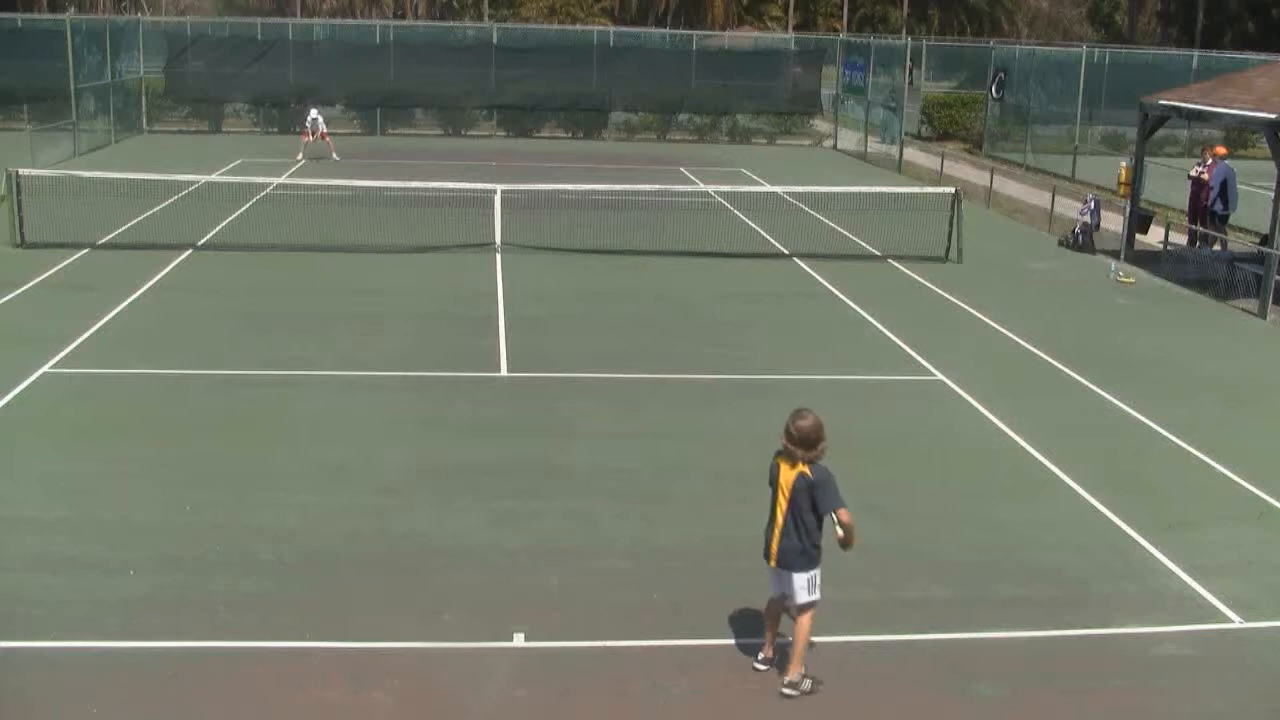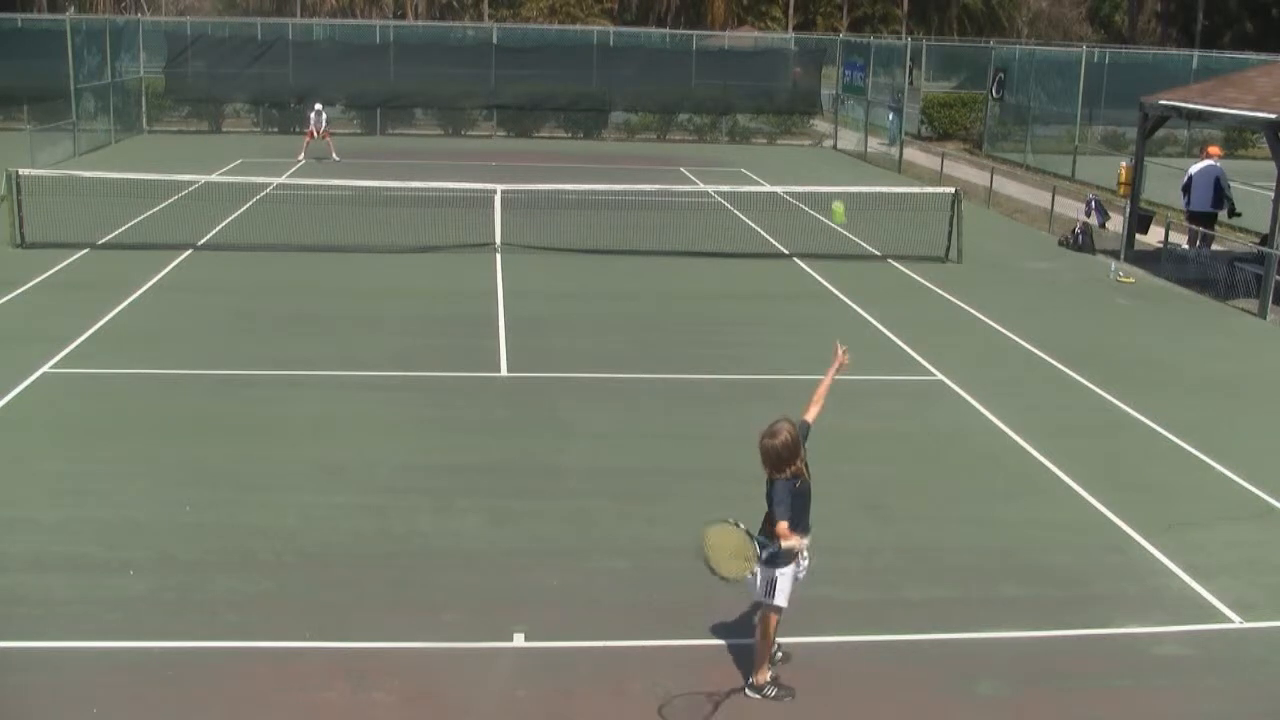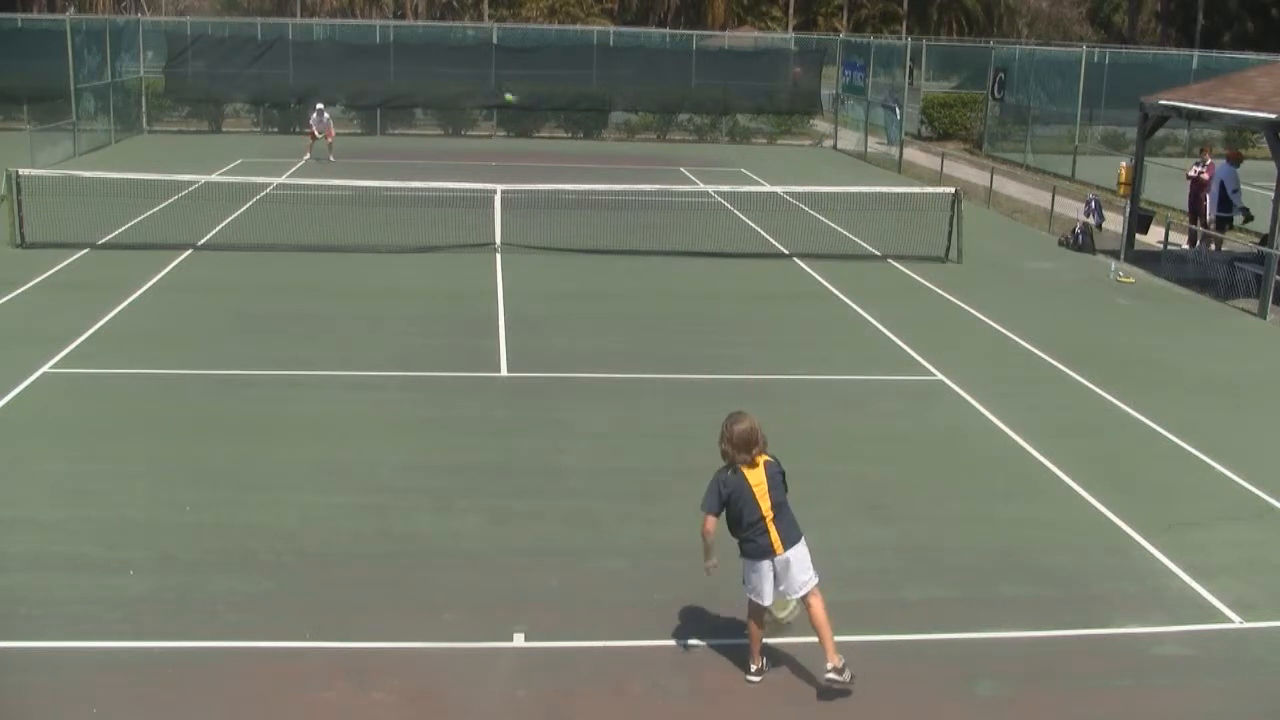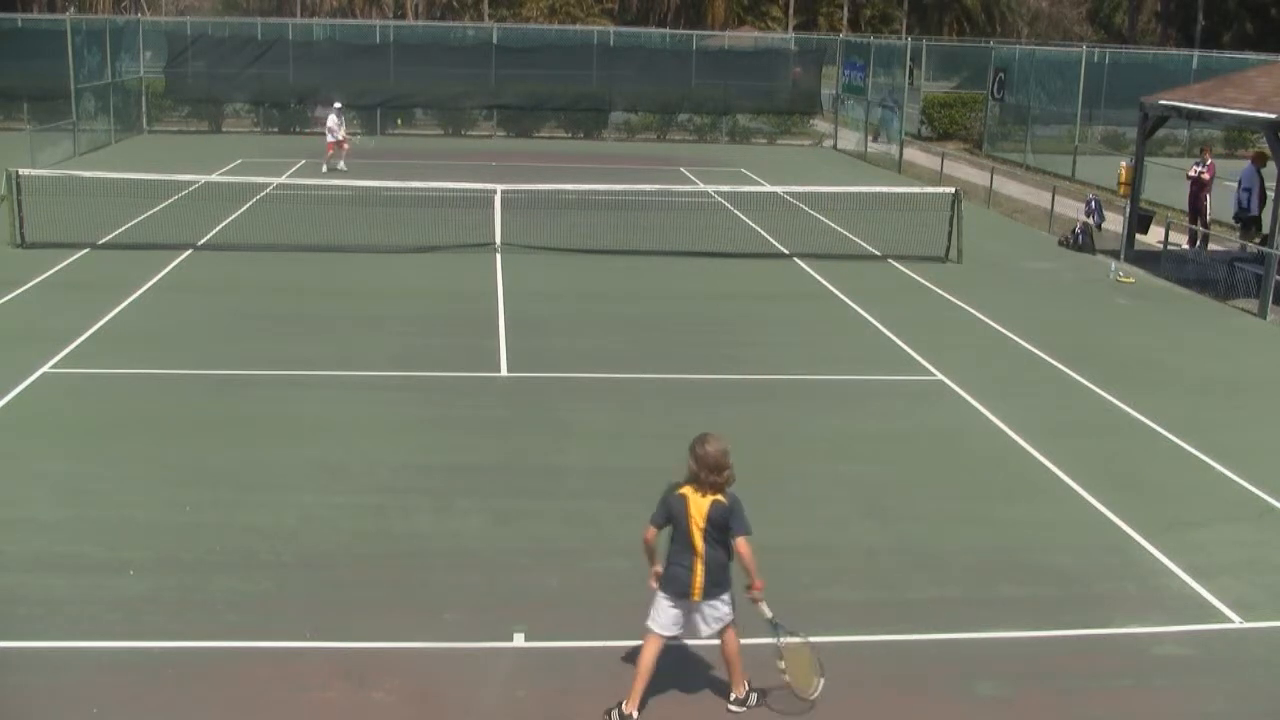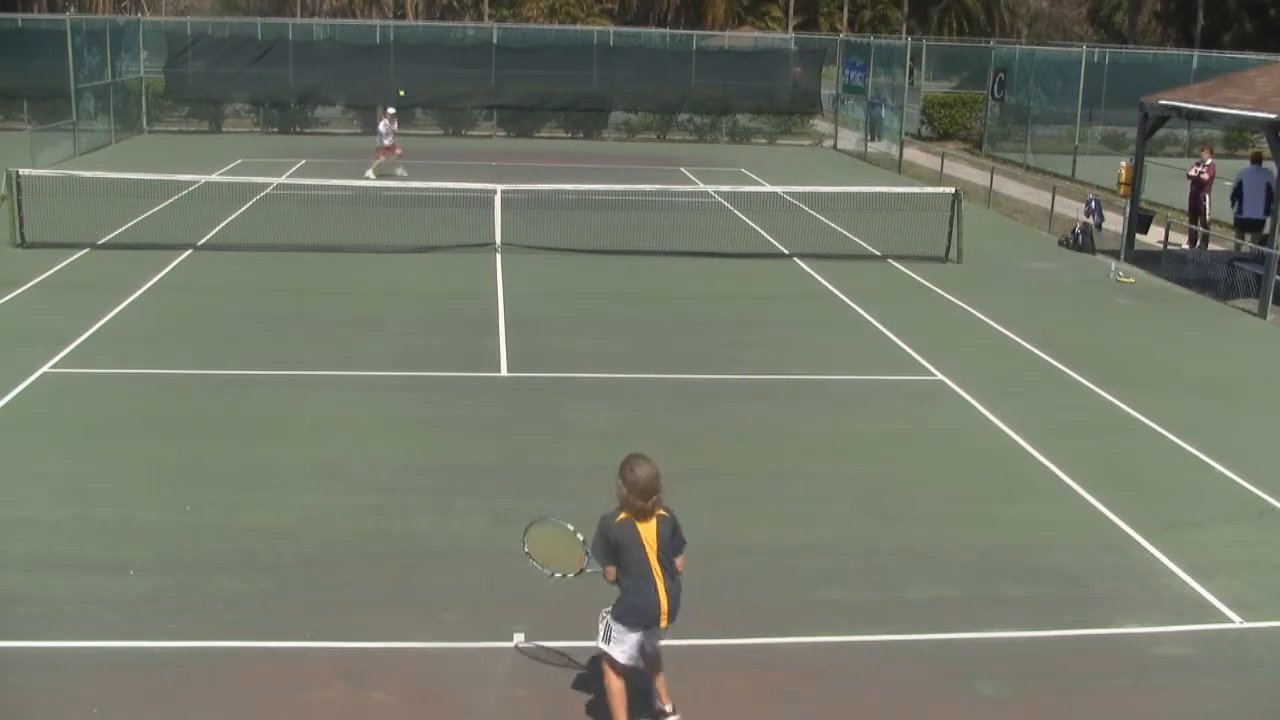
dt=1s
person 1, frame 1
left shoulder: (778, 462)
right shoulder: (818, 475)
right elbow: (843, 517)
right wrist: (849, 537)
left hip: (775, 548)
right hip: (801, 555)
left knee: (777, 599)
right knee: (805, 610)
left ankle: (766, 653)
right ankle: (795, 676)
person 1, frame 2
left shoulder: (793, 443)
right shoulder: (783, 485)
left elbow: (815, 405)
right elbow: (780, 528)
left wrist: (835, 367)
right wrist: (791, 541)
left hip: (790, 549)
right hip: (777, 554)
left knee: (775, 607)
right knee: (771, 610)
left ankle: (769, 650)
right ankle: (759, 679)
person 1, frame 3
left shoulder: (723, 479)
right shoulder: (774, 465)
left elbow: (709, 525)
left wrist: (708, 555)
left hip: (755, 553)
right hip: (790, 544)
left knee: (757, 607)
right knee: (811, 597)
left ankle: (755, 665)
right ankle: (834, 662)
person 1, frame 4
left shoulder: (674, 495)
right shoulder: (729, 503)
left elbow: (649, 536)
right elbow: (742, 548)
left wrist: (655, 565)
right wrist: (755, 580)
left hip: (675, 584)
right hip: (713, 585)
left knee: (654, 639)
right knee: (727, 631)
right ankle: (739, 693)
person 1, frame 5
left shoulder: (610, 524)
right shoulder: (667, 518)
left elbow: (611, 575)
right elbow: (678, 566)
left hip: (632, 612)
right hip: (669, 608)
left knee: (611, 665)
right knee: (648, 649)
